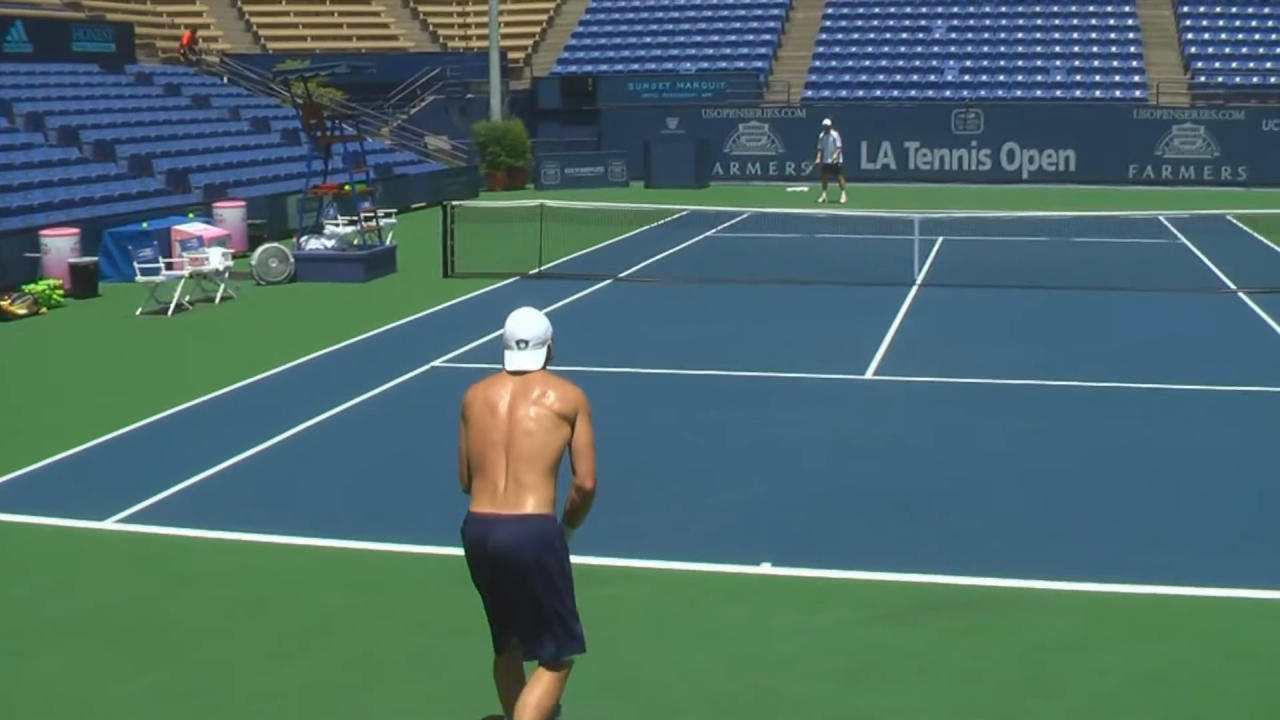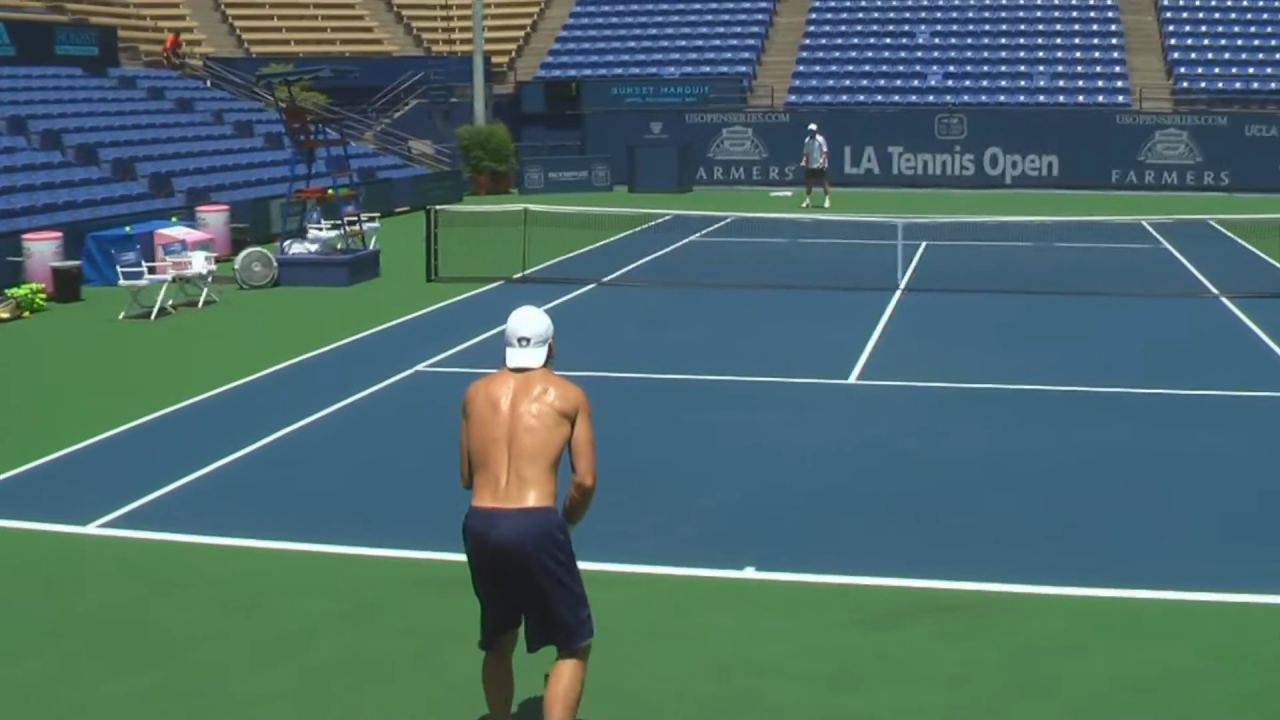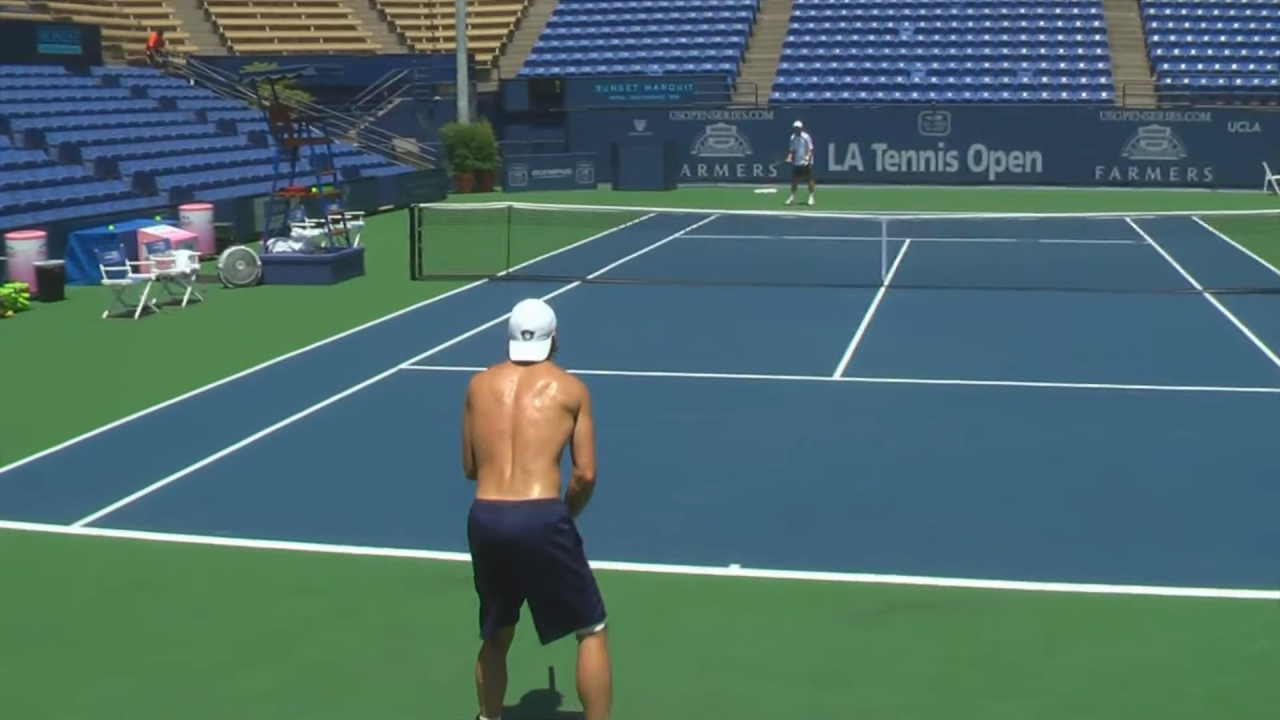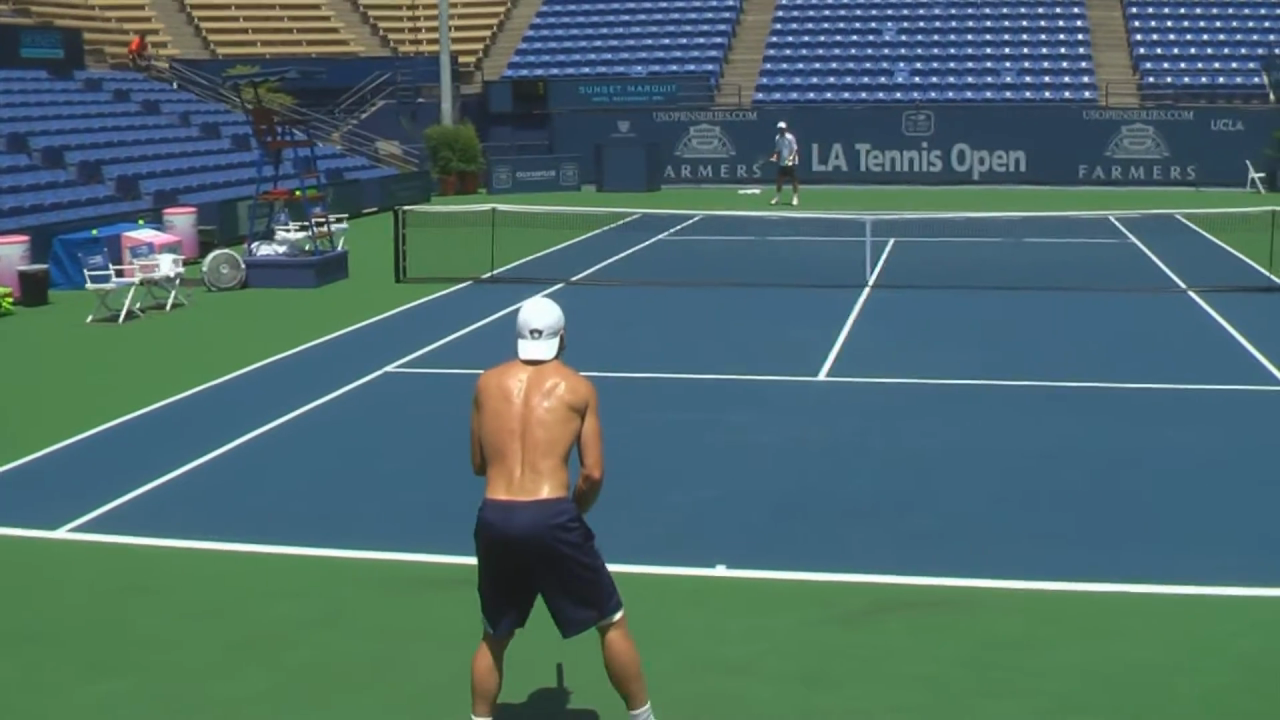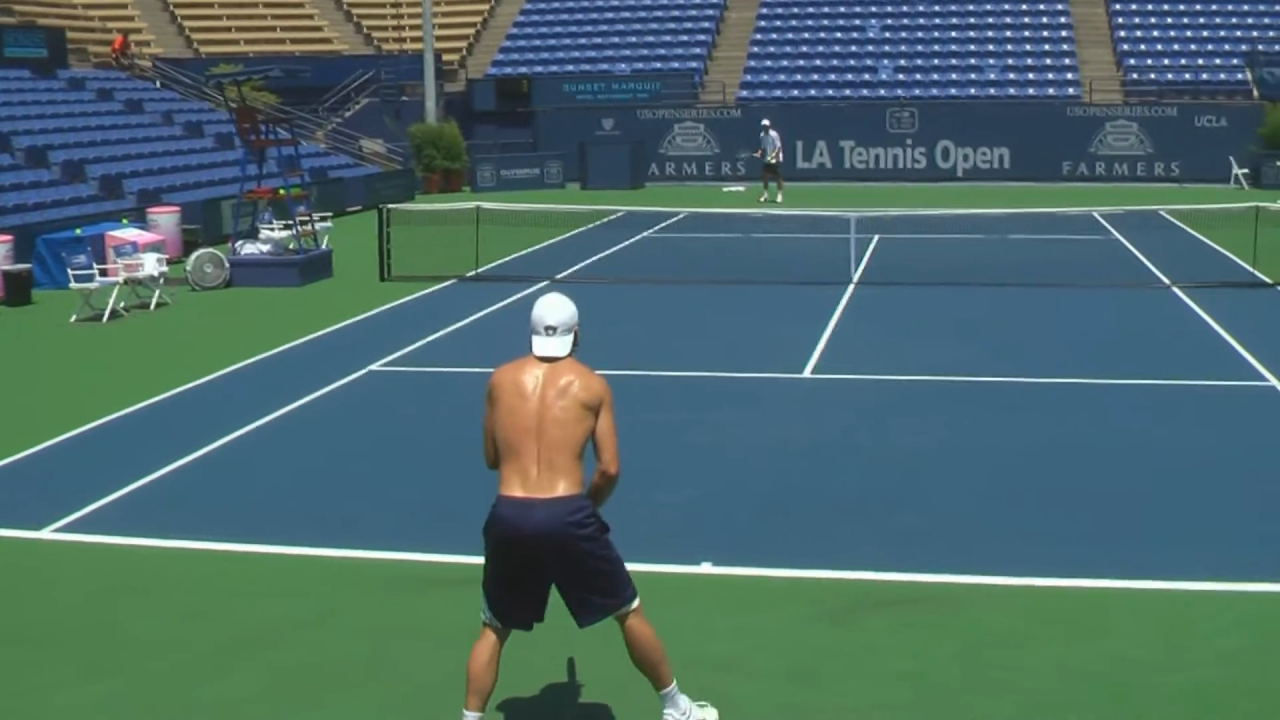
dt=0.4s
person 1, frame 1
left shoulder: (475, 395)
right shoulder: (568, 396)
left elbow: (466, 480)
right elbow: (585, 483)
right wrist: (567, 528)
left hip: (478, 530)
right hip: (533, 532)
left knee: (508, 647)
right knee: (556, 659)
person 1, frame 2
left shoulder: (476, 392)
right shoulder: (568, 395)
right elbow: (585, 481)
right wrist: (566, 522)
left hip: (480, 525)
right hip: (535, 527)
left knee: (499, 644)
right knee: (574, 648)
person 1, frame 3
left shoulder: (479, 385)
right shoulder: (570, 388)
right elbow: (585, 474)
right wrist: (567, 513)
left hip: (484, 518)
right hip: (540, 518)
left knee: (495, 638)
right knee: (592, 631)
person 1, frame 4
left shoulder: (487, 383)
right shoulder: (578, 388)
right elbow: (593, 473)
left hip: (493, 518)
right hip: (550, 517)
left knee: (495, 635)
right knee: (611, 623)
person 1, frame 5
left shoulder: (501, 379)
right shoulder: (592, 385)
right elbow: (609, 468)
left hip: (508, 514)
right hip: (567, 513)
left knee: (494, 628)
right knee: (629, 611)
